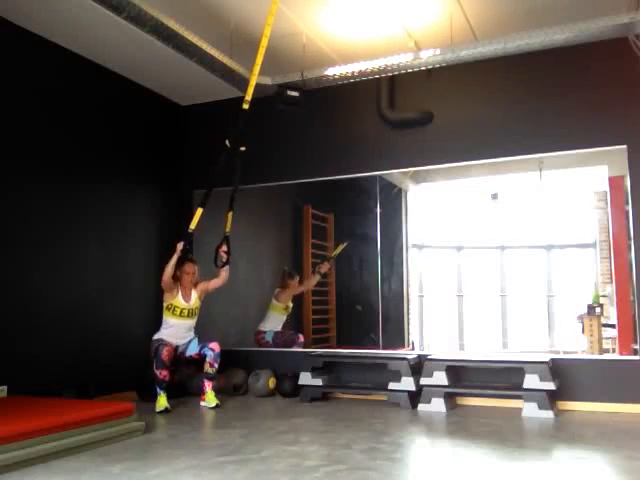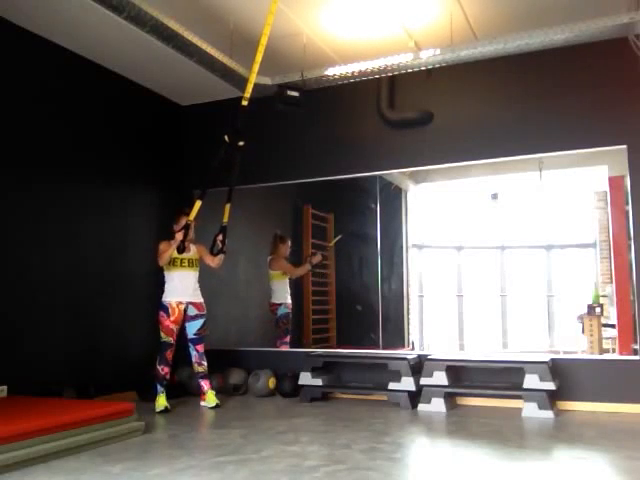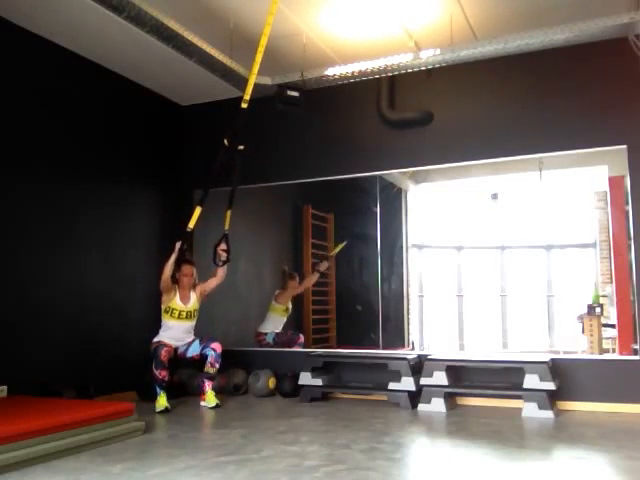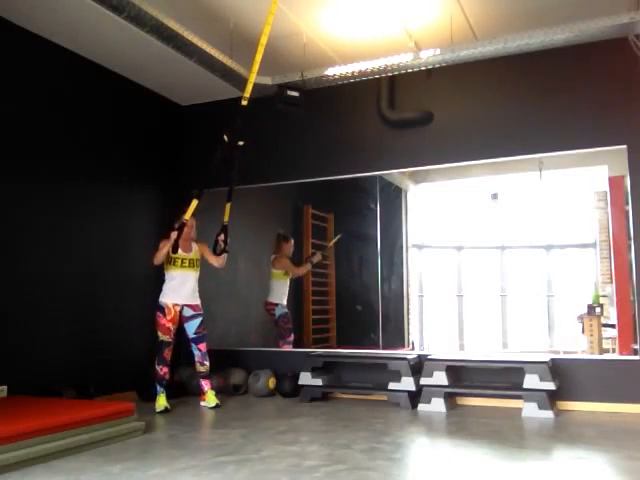
dt=1s
person 1, frame 1
left shoulder: (199, 290)
right shoulder: (171, 291)
left elbow: (221, 280)
right elbow: (165, 278)
left wrist: (224, 259)
right wrist: (177, 254)
left hip: (187, 342)
right hip: (165, 340)
left knee: (213, 348)
right knee: (163, 352)
left ankle: (207, 394)
right ankle: (161, 396)
person 1, frame 2
left shoulder: (198, 248)
right shoulder: (166, 245)
left elbow: (215, 263)
right elbow: (161, 262)
right wrist: (176, 242)
left hip: (195, 302)
right hip: (172, 303)
left knee: (197, 347)
right knee: (167, 347)
left ankle: (206, 393)
right ankle: (161, 396)
person 1, frame 3
left shoulder: (198, 292)
right shoulder: (169, 293)
left elbow: (219, 278)
right elbow: (164, 278)
left wrist: (223, 257)
right wrist: (175, 254)
left hip: (187, 343)
right hip: (165, 341)
left knee: (215, 347)
right knee: (161, 352)
left ankle: (207, 393)
right ankle: (161, 396)
person 1, frame 4
left shoulder: (200, 248)
right shoulder: (167, 244)
left elbow: (219, 263)
right elbow: (156, 261)
right wrist: (171, 242)
left hip: (192, 304)
right hip: (168, 303)
left knee: (200, 345)
right knee: (165, 347)
left ankle: (206, 393)
right ankle: (161, 395)
